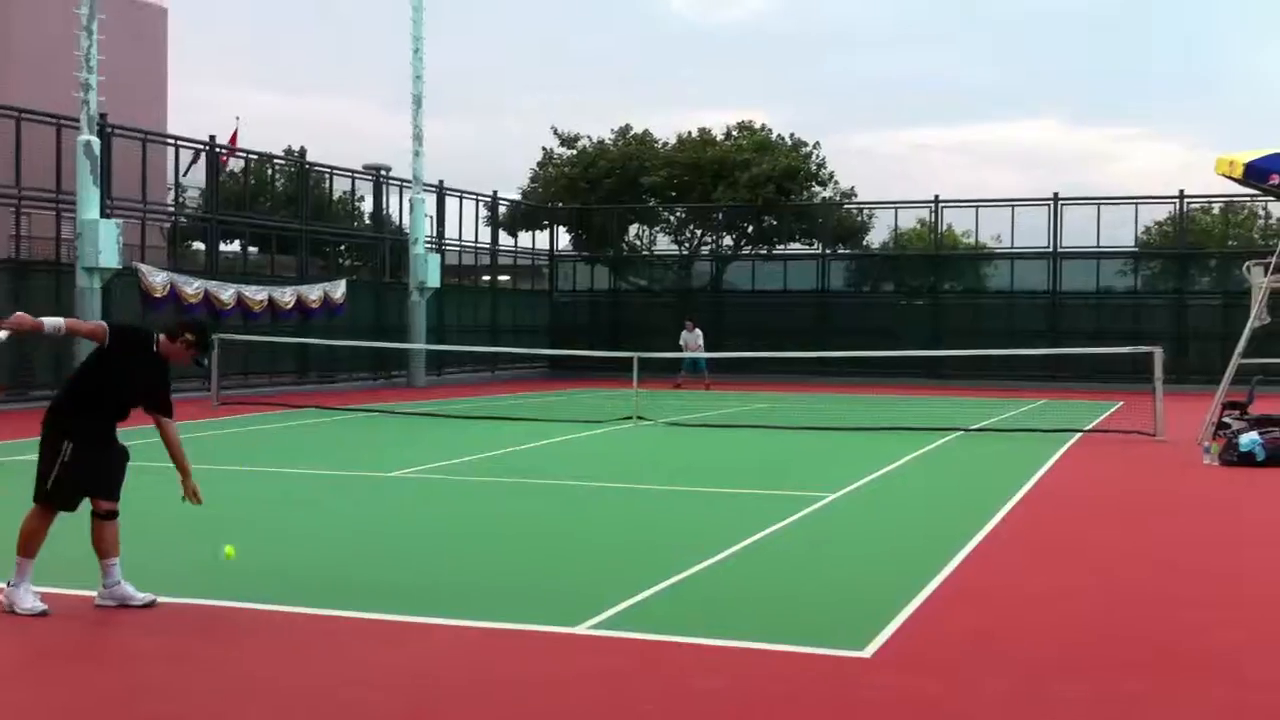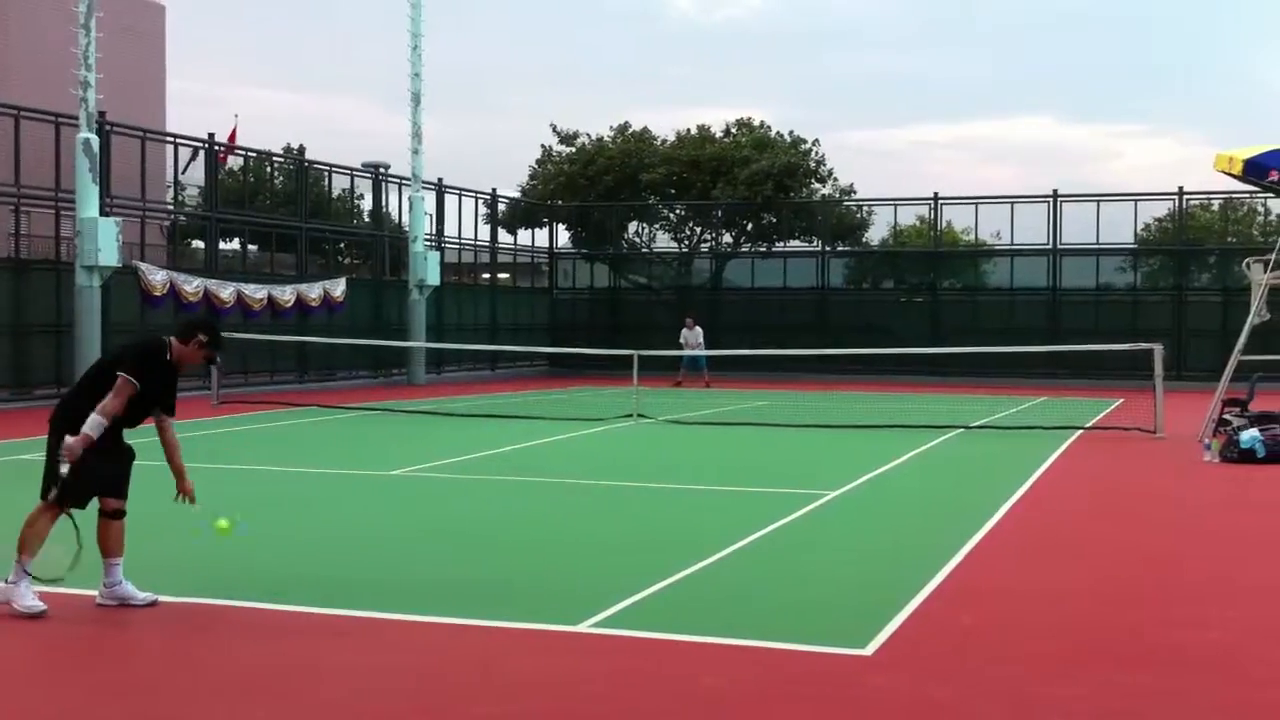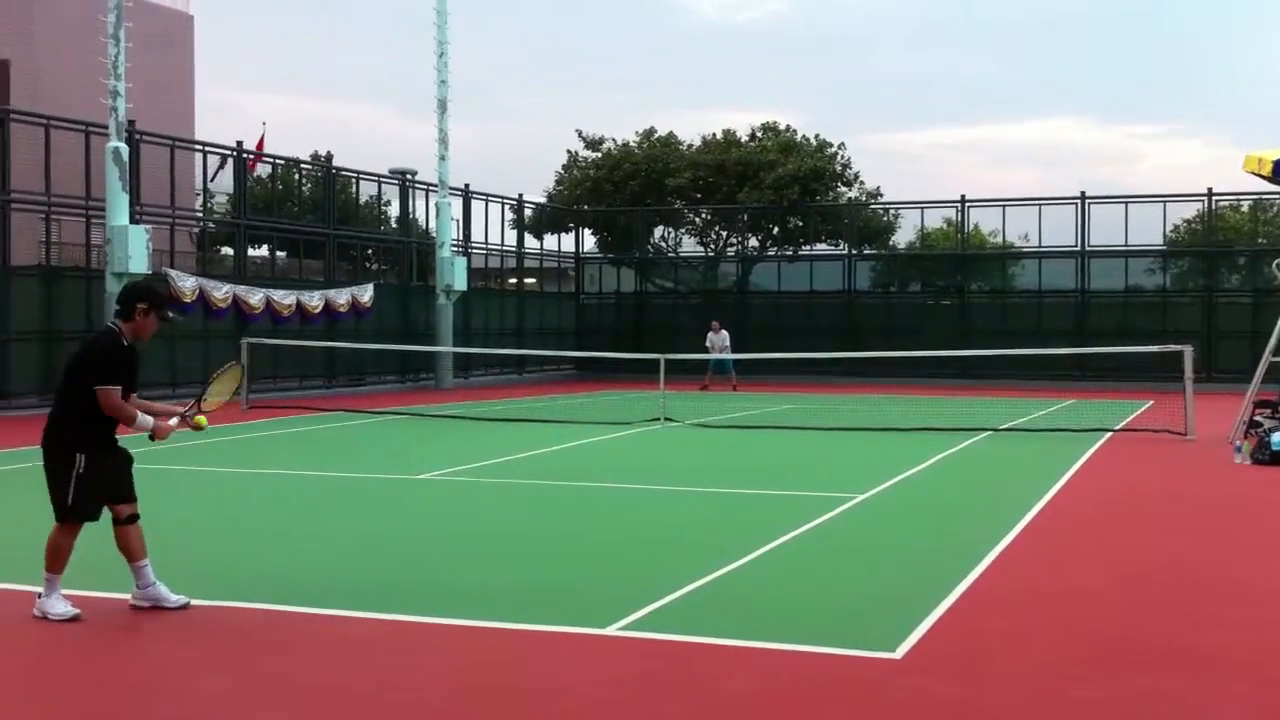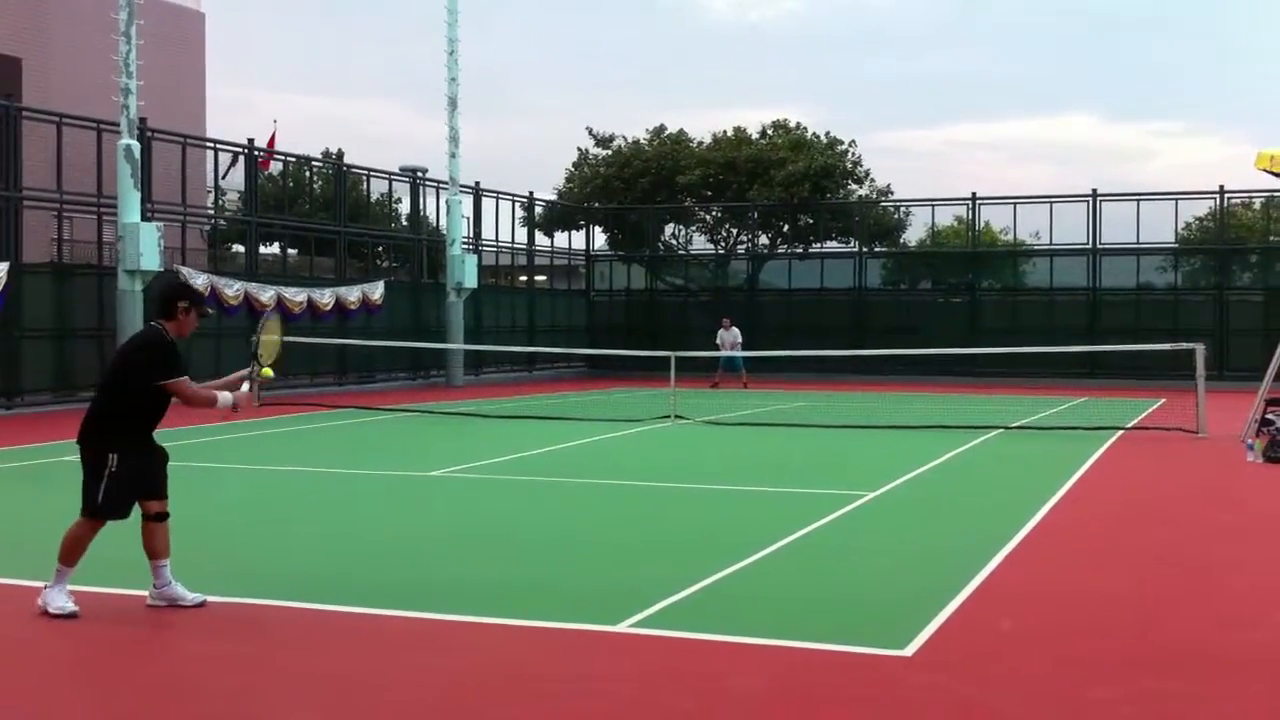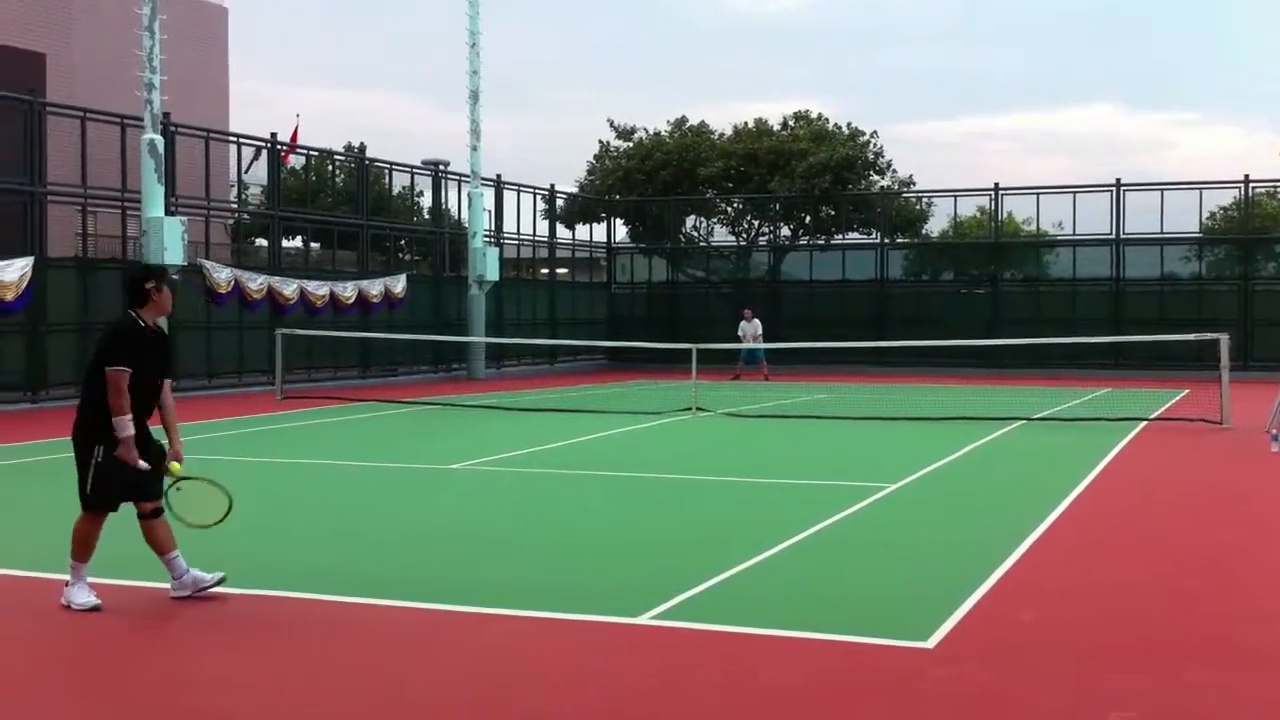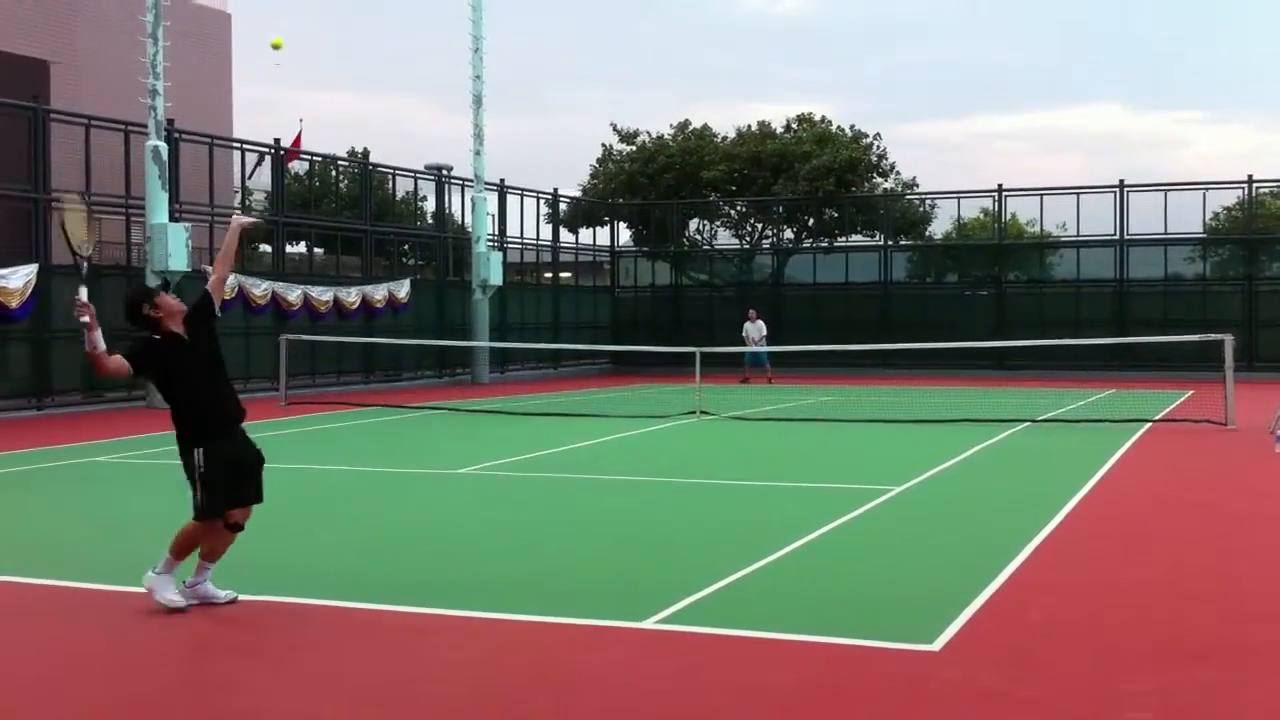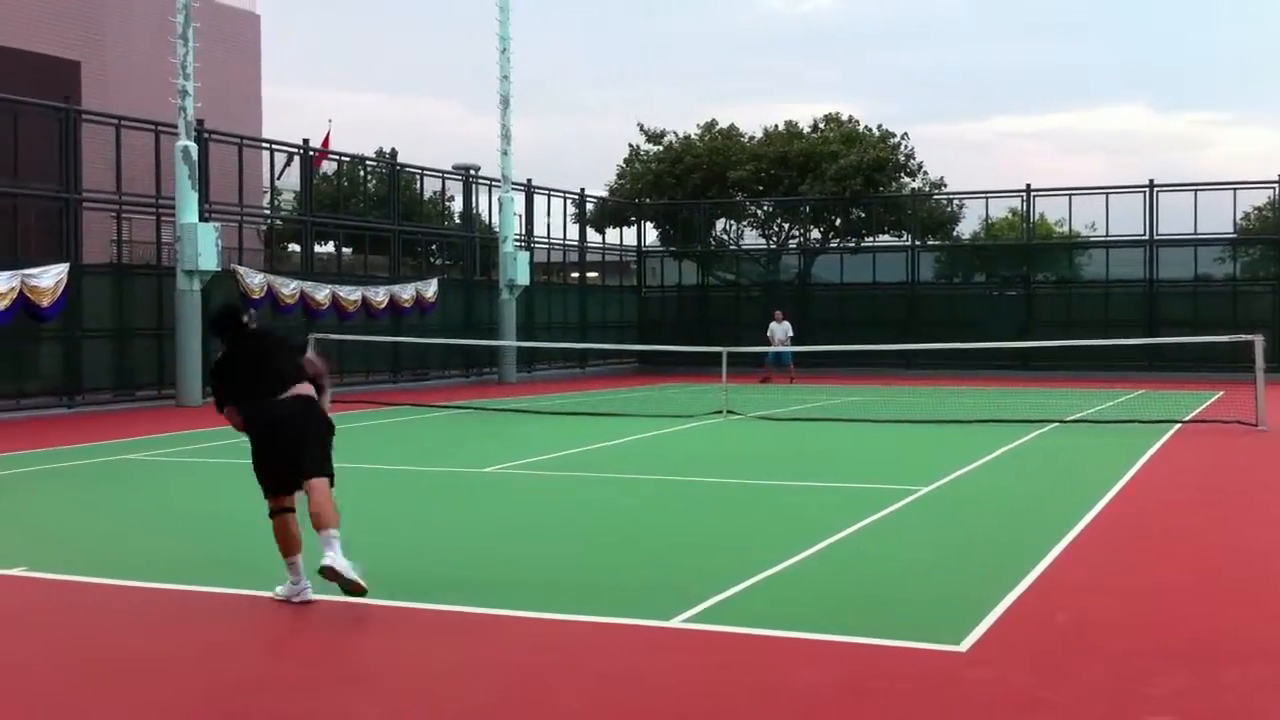
dt=0.7s
person 1, frame 1
left shoulder: (158, 374)
right shoulder: (131, 339)
left elbow: (167, 428)
right elbow: (85, 328)
left wrist: (187, 478)
right wrist: (37, 323)
left hip: (102, 437)
right hip: (67, 430)
left knee: (107, 507)
right knee: (47, 506)
left ankle: (112, 586)
person 1, frame 2
left shoulder: (168, 371)
right shoulder: (150, 351)
left elbow: (165, 429)
right elbow: (118, 397)
left wrist: (181, 478)
right wrist: (84, 437)
left hip: (108, 436)
right hip: (77, 429)
left knee: (114, 505)
right knee: (54, 503)
left ankle: (113, 585)
person 1, frame 3
left shoulder: (123, 347)
right shoulder: (107, 345)
left elbow: (126, 401)
right elbow: (110, 405)
left wrist: (173, 411)
right wrist: (151, 425)
left hip: (99, 444)
right hip: (71, 444)
left knee: (126, 511)
right knee: (70, 520)
left ankle: (146, 587)
right ankle: (48, 596)
person 1, frame 4
left shoulder: (159, 343)
right shoulder: (155, 345)
left elbow: (187, 389)
right elbow: (189, 396)
left wrist: (234, 380)
right wrist: (232, 399)
left hip: (136, 440)
right hip: (108, 441)
left knee: (156, 508)
right knee: (95, 516)
left ankle: (163, 587)
right ankle: (55, 588)
person 1, frame 5
left shoulder: (159, 338)
right shoulder: (123, 332)
left elbow: (163, 392)
right elbow: (117, 390)
left wrist: (174, 441)
right wrist: (125, 440)
left hip: (137, 435)
right hip: (102, 435)
left knee: (151, 506)
right knee: (96, 509)
left ankle: (182, 577)
right ankle: (76, 584)
person 1, frame 6
left shoulder: (198, 321)
right shoulder: (151, 350)
left elbow: (220, 273)
right elbow: (106, 367)
left wrist: (235, 228)
right wrist: (90, 325)
left hip: (233, 436)
right hip: (201, 442)
left knee: (235, 515)
right knee: (211, 518)
left ankle: (195, 584)
right ankle: (161, 575)
person 1, frame 7
left shoulder: (220, 368)
right shoulder: (271, 342)
left elbow: (234, 418)
right elbow: (313, 366)
right wrist: (324, 394)
left hip: (263, 423)
right hip: (301, 410)
left knee: (279, 502)
right knee: (317, 482)
left ankle: (297, 583)
right ankle: (333, 554)
